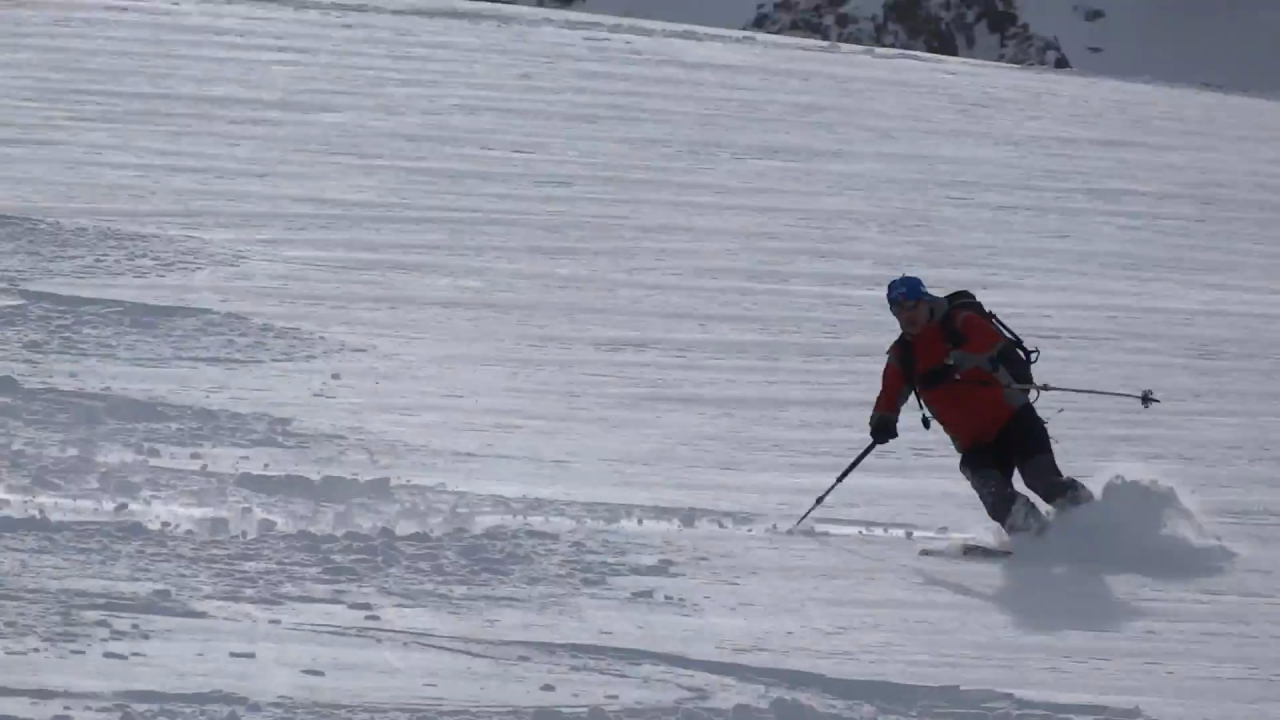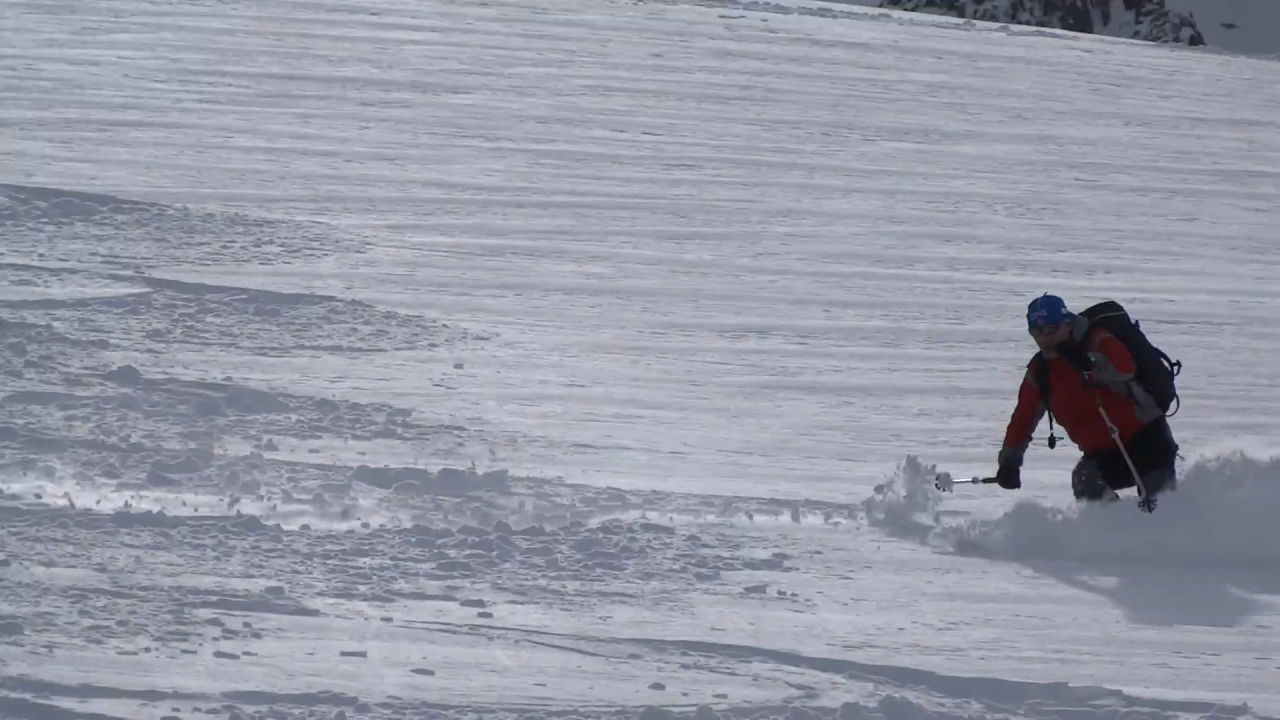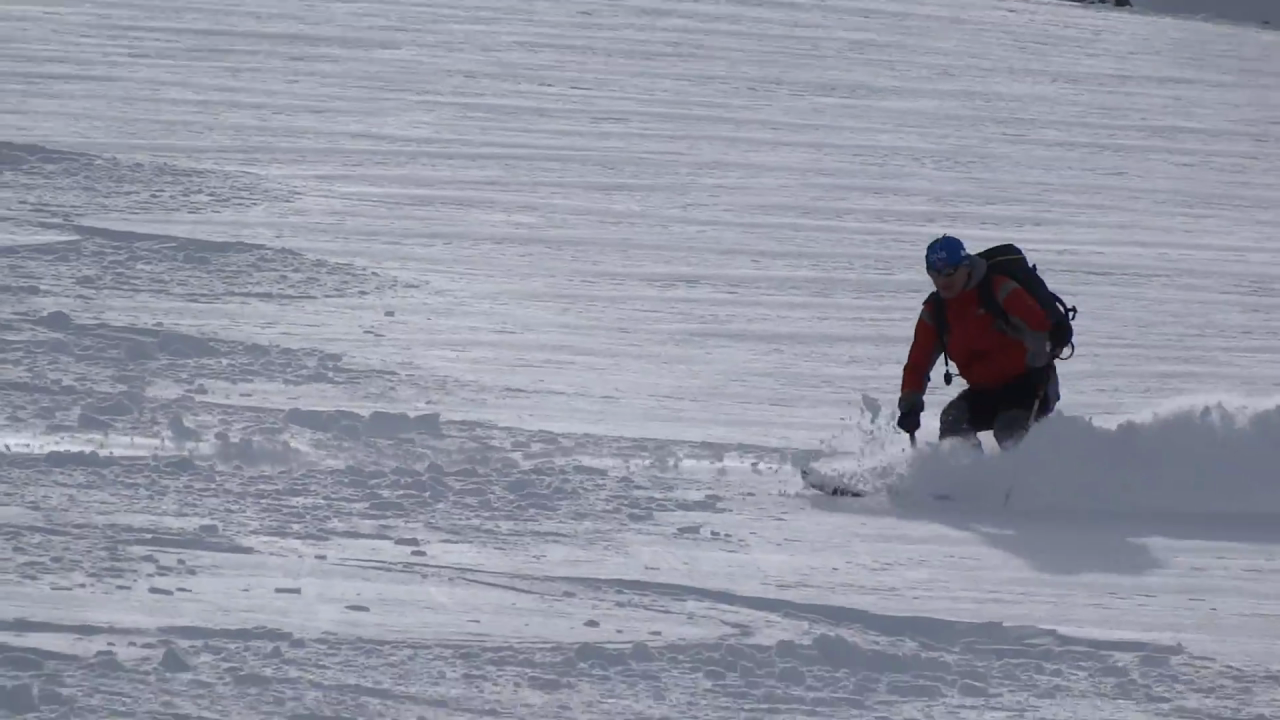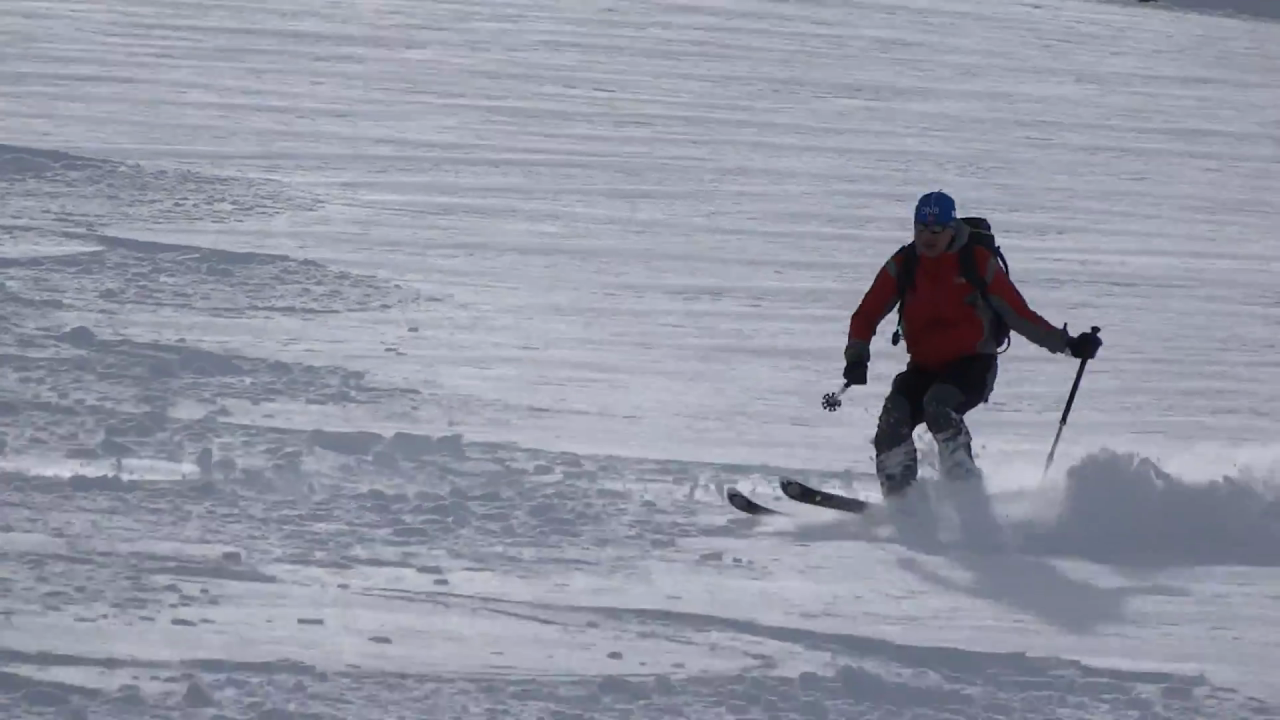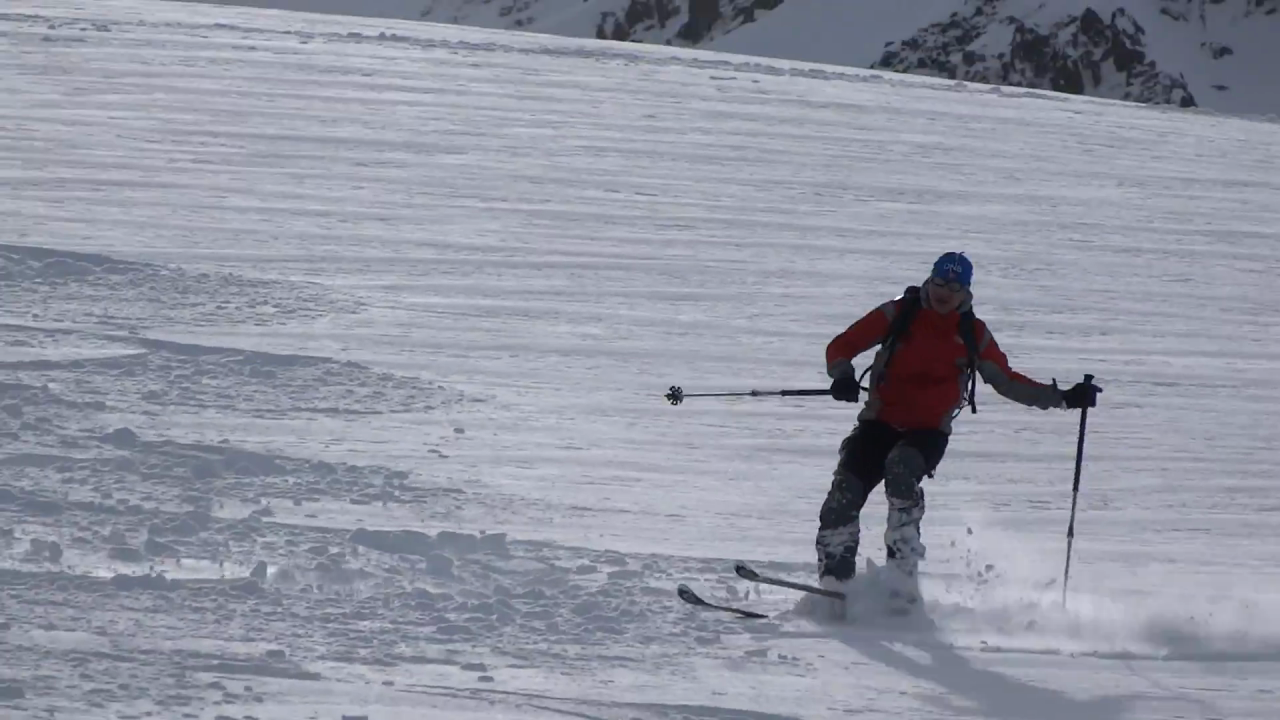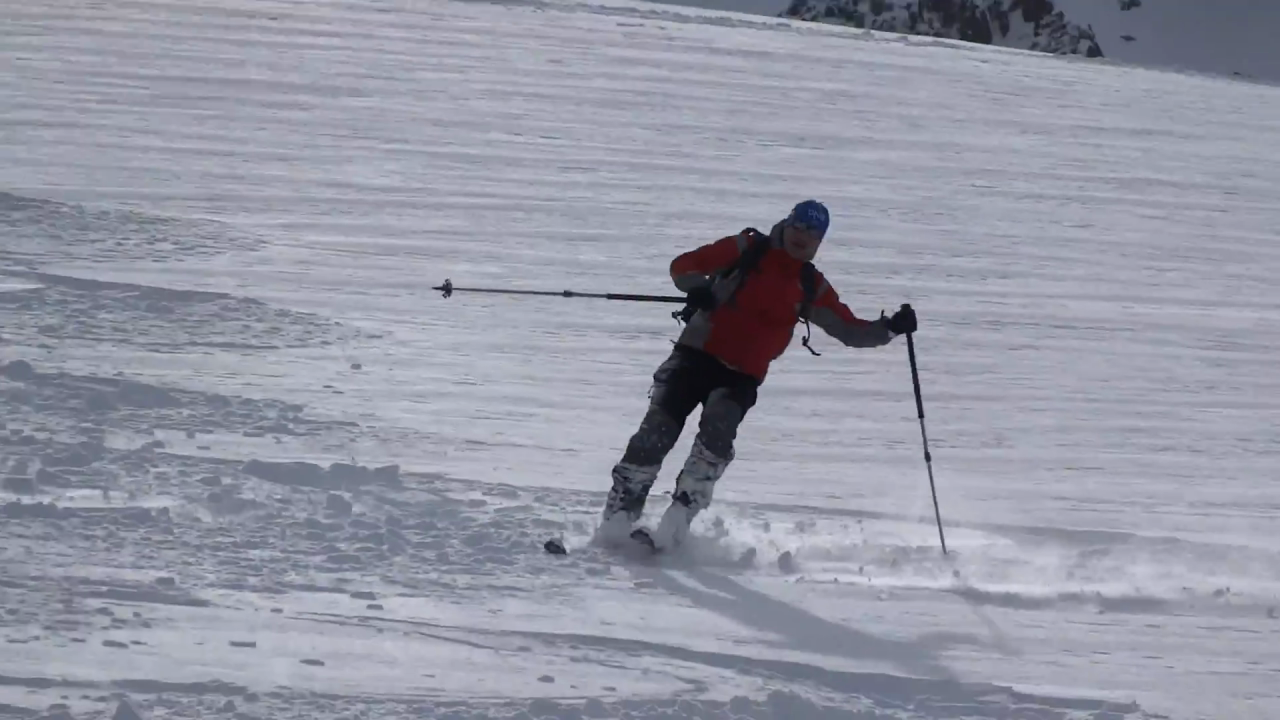
dt=0.2s
person 1, frame 1
left shoulder: (960, 322)
right shoulder: (901, 358)
left elbow: (991, 339)
right elbow: (888, 402)
left wrist: (950, 365)
right wrist: (882, 423)
left hip: (1014, 422)
right hip: (974, 446)
left knee: (1046, 483)
right knee: (996, 497)
person 1, frame 2
left shoulder: (1098, 344)
right shoulder: (1038, 374)
left elbow: (1125, 371)
right elbow: (1021, 423)
left wrist: (1087, 364)
right wrist: (1009, 465)
left hip: (1145, 434)
right hip: (1103, 452)
left knee: (1158, 494)
right knee: (1086, 482)
person 1, frame 3
left shoulder: (1001, 290)
right shoulder: (934, 313)
left elbow: (1039, 328)
right elbow: (916, 364)
left wrist: (1045, 344)
right wrist: (908, 406)
left hip: (1033, 377)
right hip: (987, 388)
left knee: (1010, 432)
right knee: (953, 420)
person 1, frame 4
left shoulder: (979, 263)
right shoulder: (901, 266)
left elbow: (1019, 315)
right elbow: (867, 313)
left wrist: (1068, 343)
right wrist: (857, 356)
left hip: (972, 363)
right hip: (923, 366)
left knee: (938, 406)
right knee: (893, 419)
person 1, frame 5
left shoulder: (973, 333)
right shoulder: (900, 314)
left elbow: (1008, 382)
right elbow: (839, 346)
left wrist: (1065, 396)
right wrist: (842, 374)
left hip: (927, 432)
right hip: (877, 424)
left knee: (900, 472)
right knee: (844, 493)
left ankle: (903, 574)
right ankle: (834, 581)
person 1, frame 6
left shoulder: (811, 284)
right shoulder: (746, 250)
left elbow: (849, 328)
right elbow: (682, 265)
left wrist: (890, 327)
right wrist: (695, 287)
left hip: (742, 375)
right hip: (696, 356)
left knee: (718, 433)
right knee: (658, 431)
left ankle: (676, 521)
right ankle: (618, 516)
